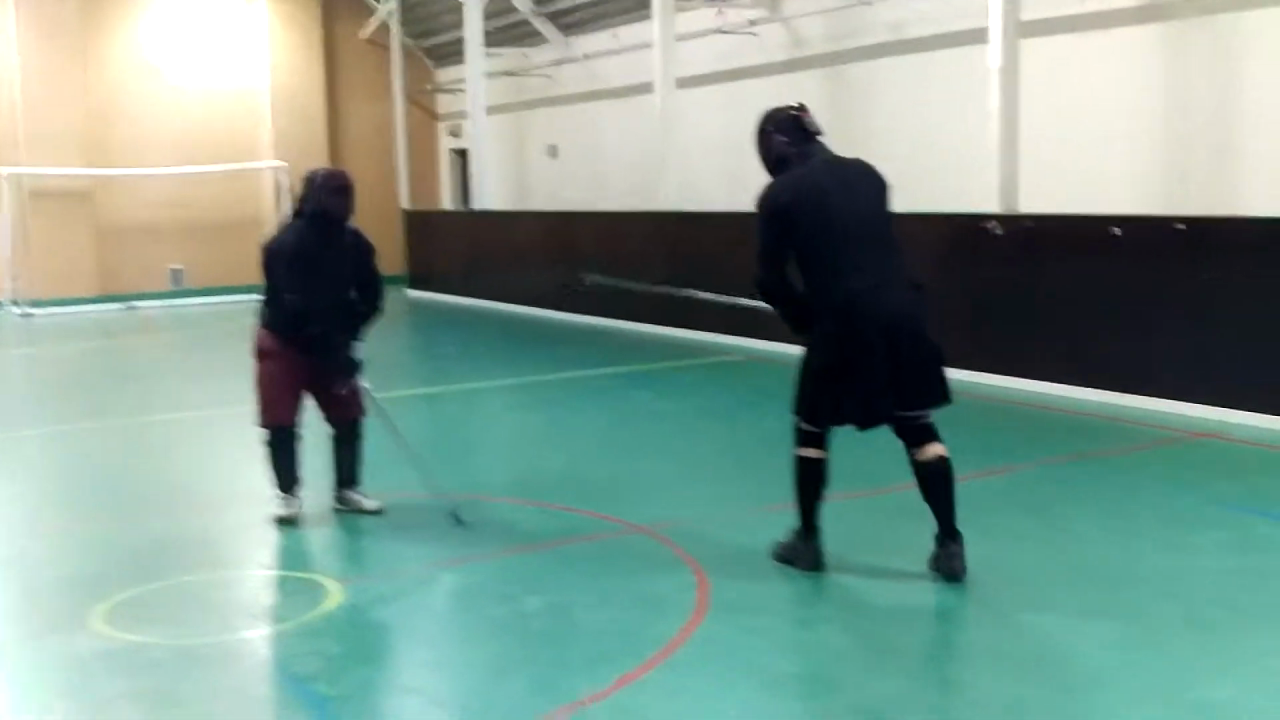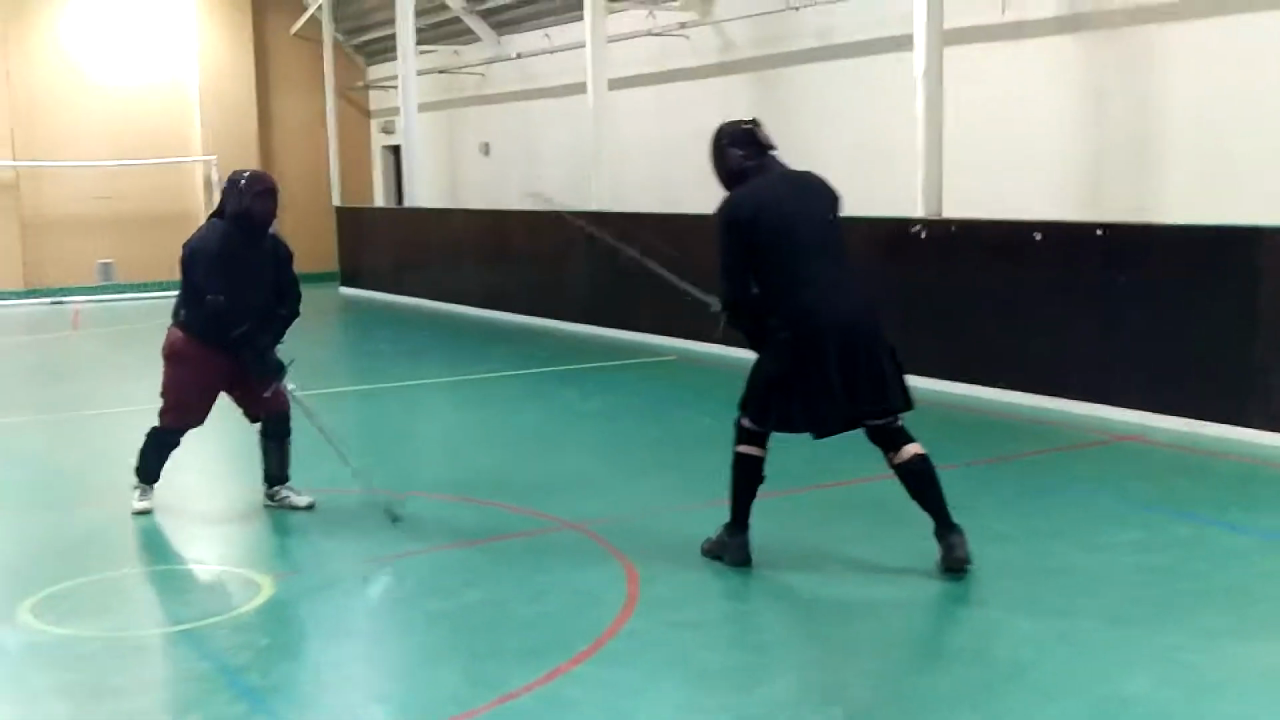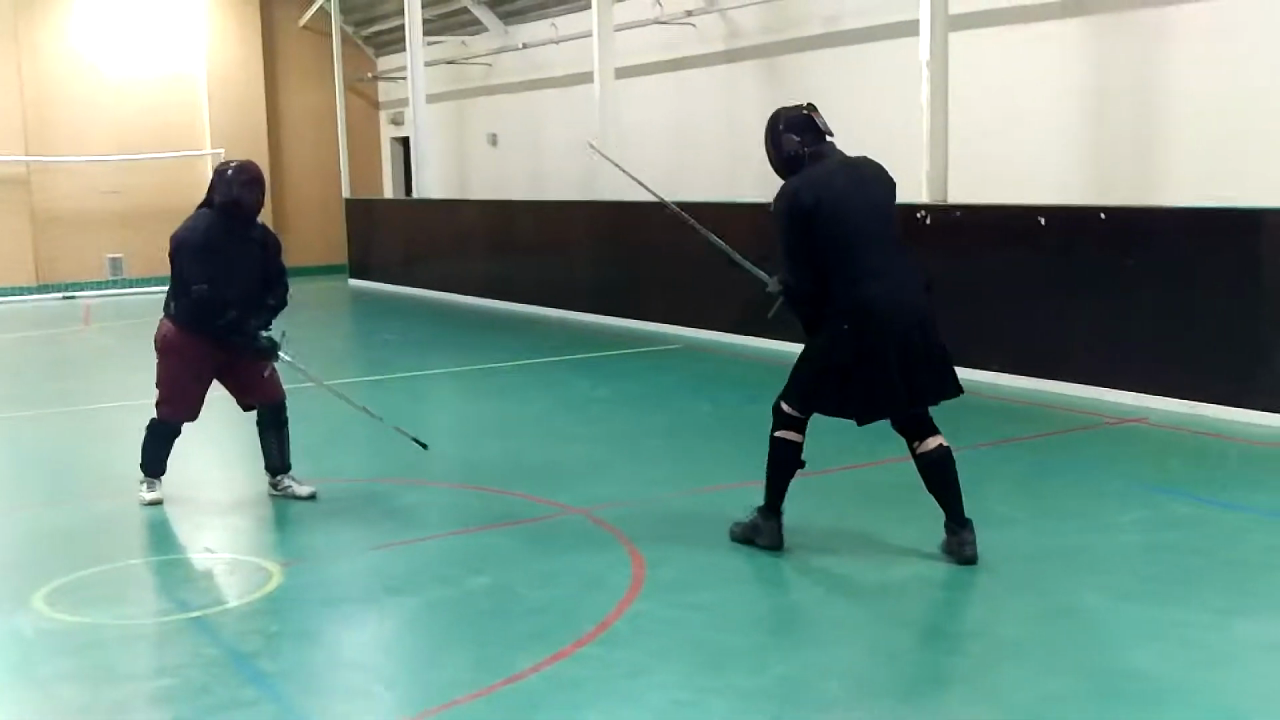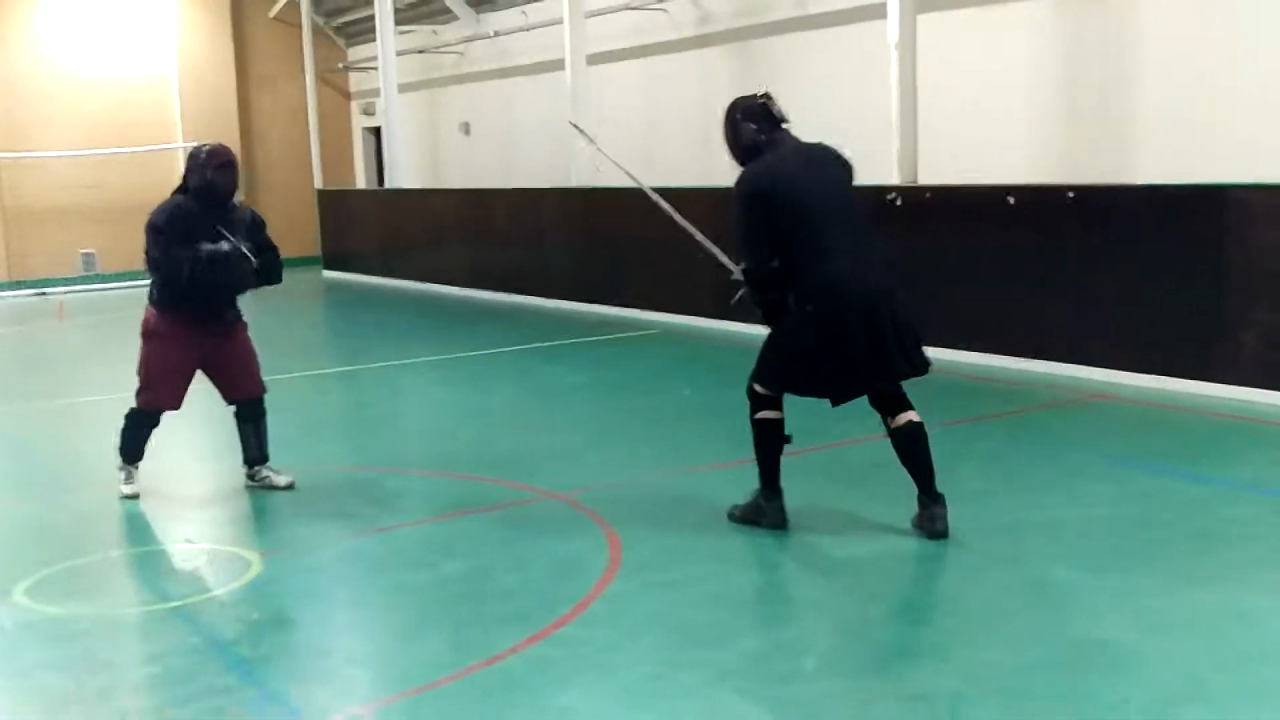
dt=0.3s
person 1, frame 1
left shoulder: (780, 194)
right shoulder: (864, 173)
left elbow: (772, 279)
left wrist: (806, 319)
left hip: (844, 321)
right hip: (899, 311)
left knee: (812, 428)
right knee: (917, 427)
left ankle: (807, 541)
right ankle: (950, 544)
person 1, frame 2
left shoulder: (737, 206)
right shoulder: (817, 186)
left elbow: (737, 291)
left wrist: (761, 335)
left hip: (802, 330)
right hip: (856, 321)
left knee: (752, 428)
right knee: (888, 430)
left ankle: (735, 536)
right ankle: (950, 536)
person 1, frame 3
left shoulder: (796, 193)
right shoulder: (873, 172)
left elbow: (801, 281)
left wrist: (818, 327)
left hip: (858, 320)
right hip: (909, 311)
left knee: (791, 411)
right knee: (916, 421)
left ankle: (768, 519)
right ankle: (958, 530)
person 1, frame 4
left shoulder: (755, 180)
right shoulder: (831, 158)
left elbow: (760, 266)
left wrist: (780, 317)
right wrist: (771, 272)
left hip: (824, 301)
right hip: (874, 290)
left knee: (764, 391)
right knee: (890, 398)
left ankle: (770, 500)
right ankle: (931, 505)
person 2, frame 1
left shoulder: (353, 242)
right shoulder: (289, 243)
left elbow: (370, 294)
right elbow: (294, 306)
left wrist: (343, 337)
right wrist: (330, 346)
left hip: (330, 346)
right hip: (283, 343)
left knee: (348, 417)
right knee: (280, 421)
left ankle: (346, 490)
right ankle: (288, 494)
person 2, frame 2
left shoulder: (272, 246)
right shoulder: (209, 244)
left elbow: (288, 299)
right elbow: (217, 308)
left wrist: (265, 341)
right wrist: (253, 350)
left hip: (245, 346)
right hip: (196, 345)
left knee: (277, 413)
right knee: (175, 421)
left ankle: (277, 487)
right ankle: (144, 485)
person 2, frame 3
left shoulder: (260, 236)
right shoulder: (197, 233)
left elbow: (277, 287)
right elbow: (204, 298)
left wrist: (258, 327)
right wrist: (249, 332)
left hip: (238, 337)
right hip: (188, 335)
left knee: (272, 401)
right knee: (172, 413)
left ankle: (279, 476)
right ankle: (151, 478)
person 2, frame 4
left shoulder: (241, 217)
right shoulder: (171, 215)
left elbow: (271, 267)
right elbow: (161, 265)
left wrist: (247, 257)
right wrist: (208, 255)
left hip: (223, 321)
right hip: (173, 323)
left knee: (251, 394)
right knee: (153, 401)
left ankle: (257, 468)
right ankle: (128, 465)
